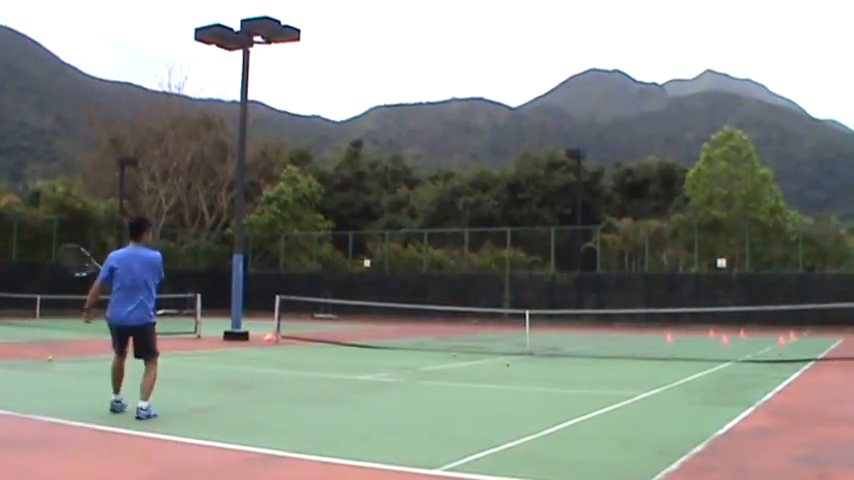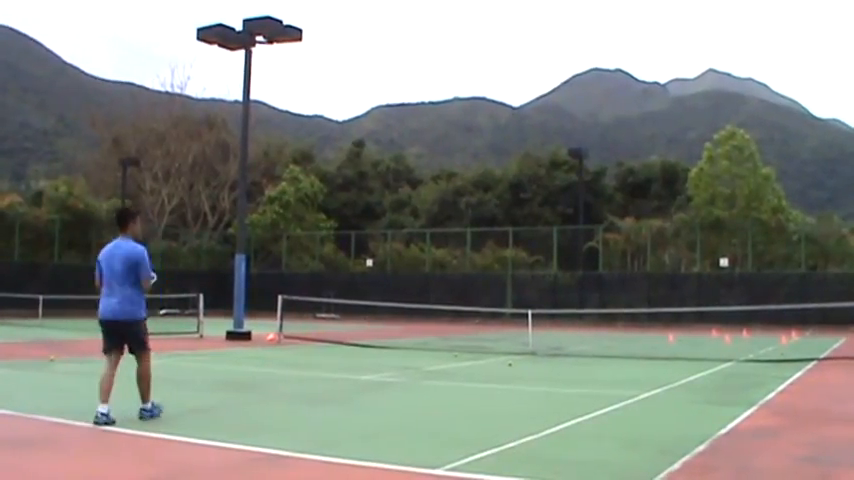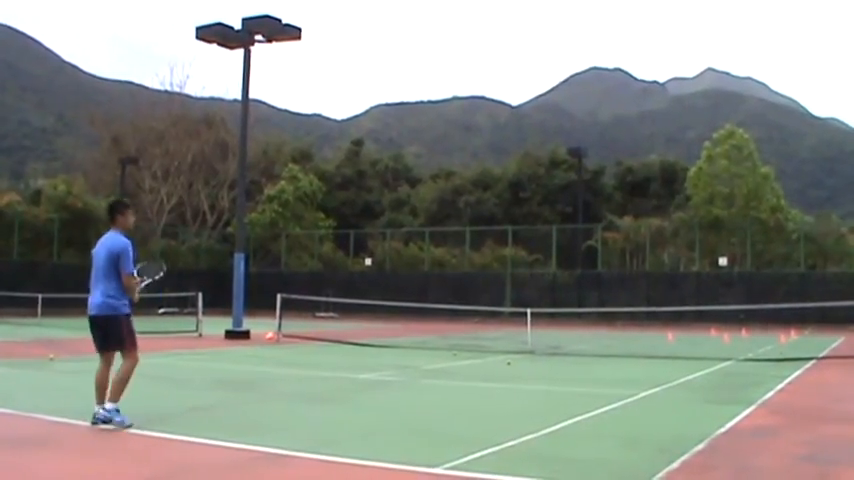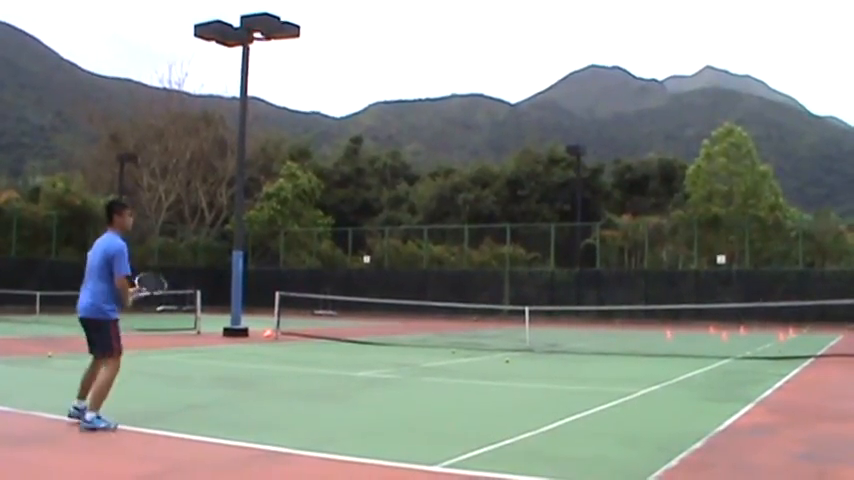
dt=0.3s
person 1, frame 1
left shoulder: (114, 257)
right shoulder: (155, 257)
left elbow: (97, 287)
left wrist: (87, 308)
left hip: (117, 318)
right hip: (143, 319)
left knee: (120, 356)
right knee: (151, 362)
left ankle: (116, 399)
right ankle: (144, 406)
person 1, frame 2
left shoulder: (105, 251)
right shoulder: (138, 251)
left elbow: (99, 284)
right elbow: (146, 285)
left hip: (107, 314)
right hip: (132, 314)
left knee: (111, 361)
right knee: (143, 358)
left ankle: (102, 411)
right ankle: (146, 406)
person 1, frame 3
left shoulder: (101, 242)
right shoulder: (123, 243)
right elbow: (127, 280)
left wrist: (130, 287)
right wrist: (134, 294)
left hip: (96, 308)
right hip: (115, 308)
left knee: (105, 360)
right knee: (130, 357)
left ankle: (101, 408)
right ankle: (109, 408)
person 1, frame 4
left shoulder: (100, 243)
right shoulder: (118, 246)
right elbow: (120, 283)
left wrist: (124, 292)
right wrist: (126, 300)
left hip: (87, 309)
right hip: (103, 312)
left knee: (99, 360)
right knee: (111, 364)
left ankle: (79, 406)
right ankle: (91, 416)
